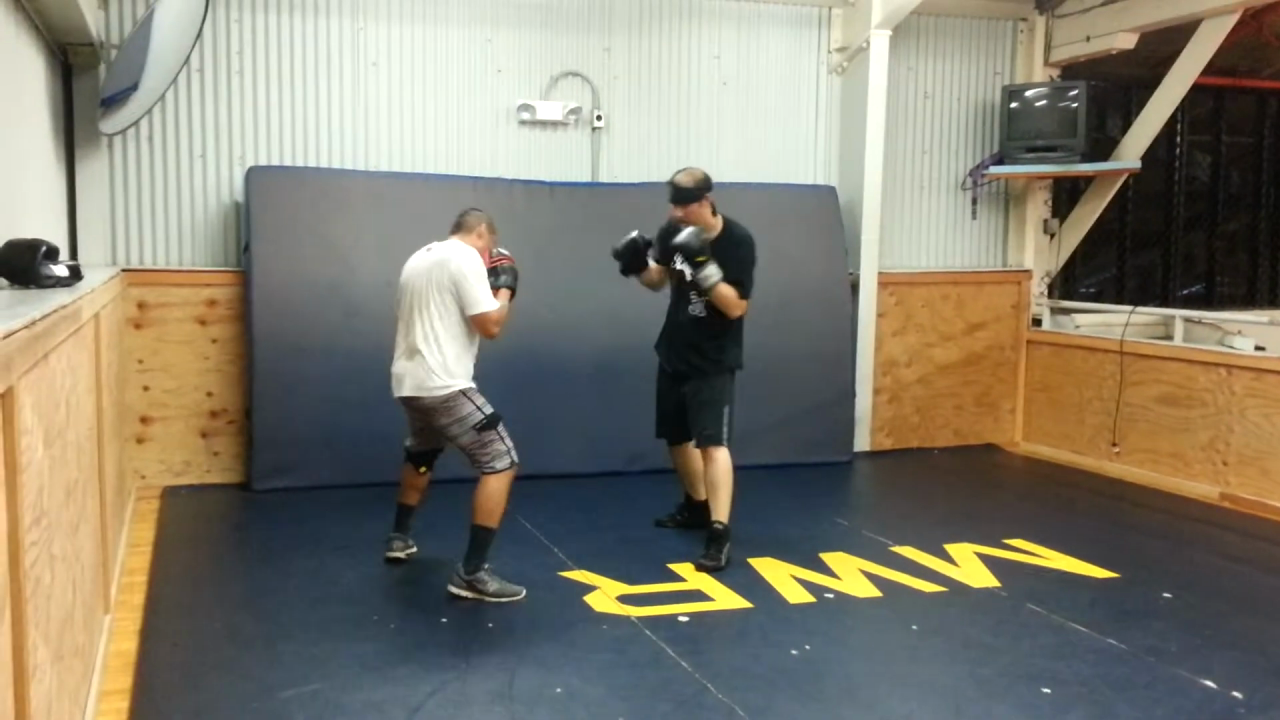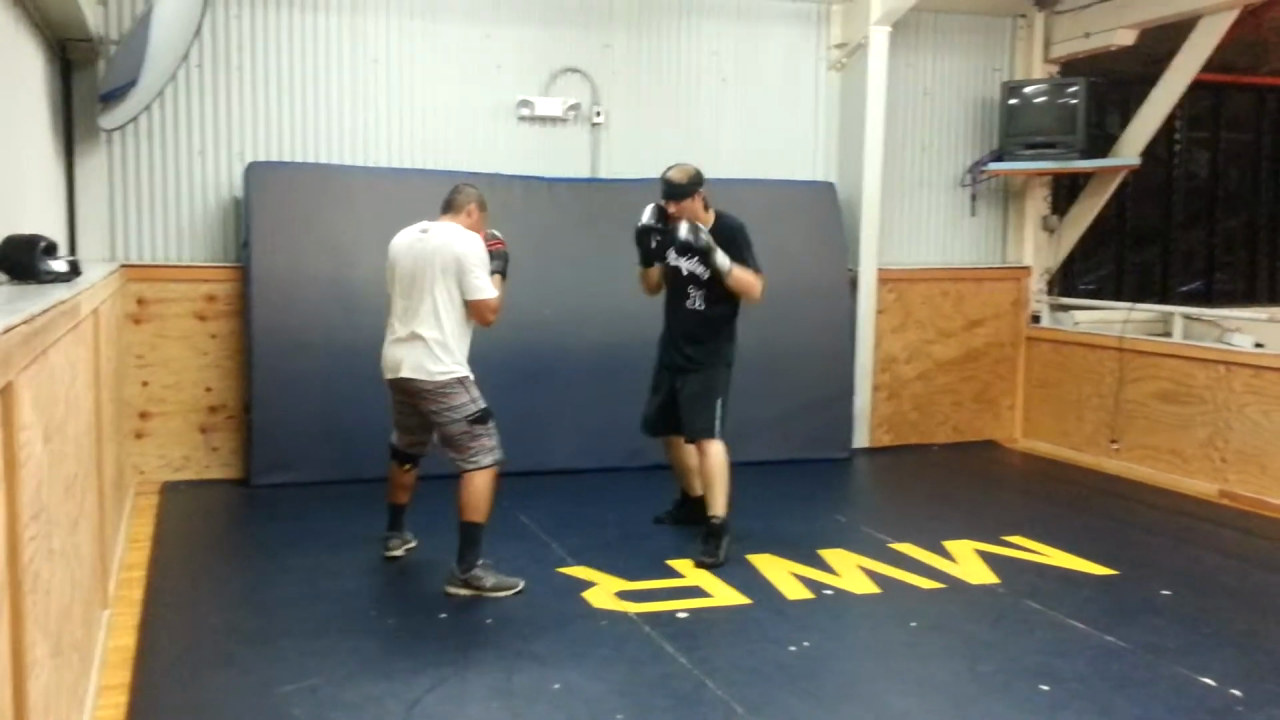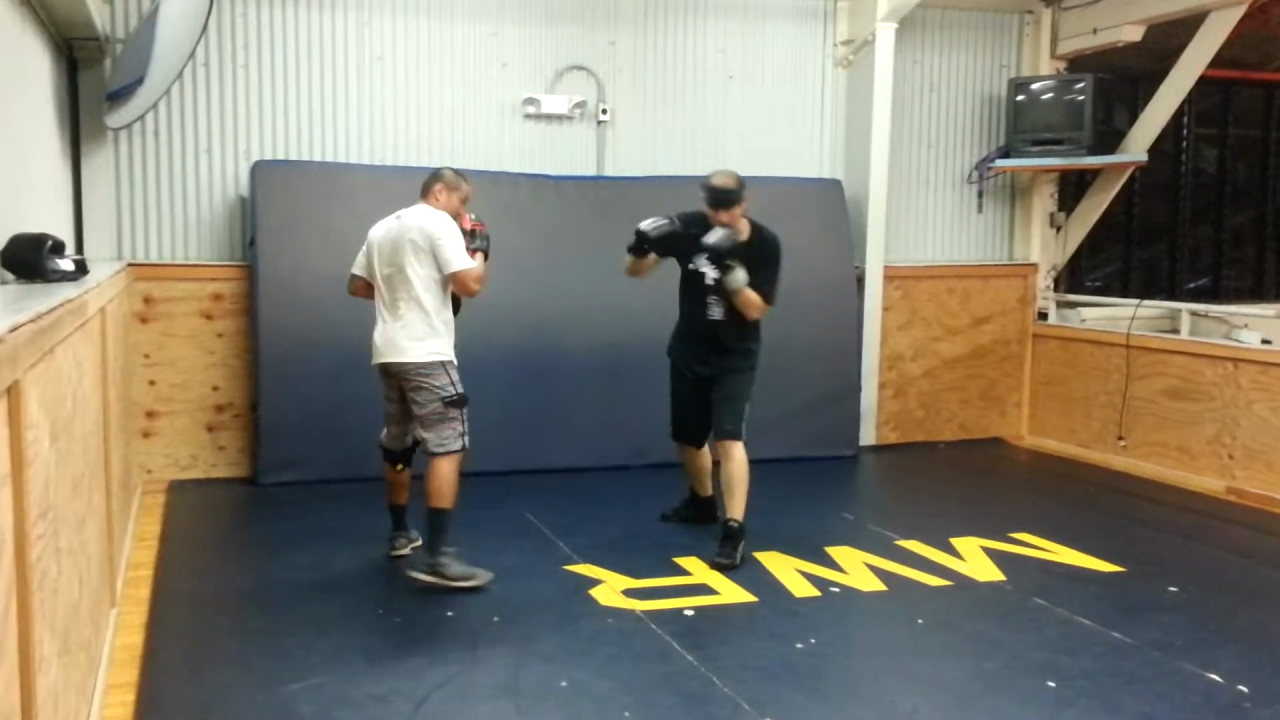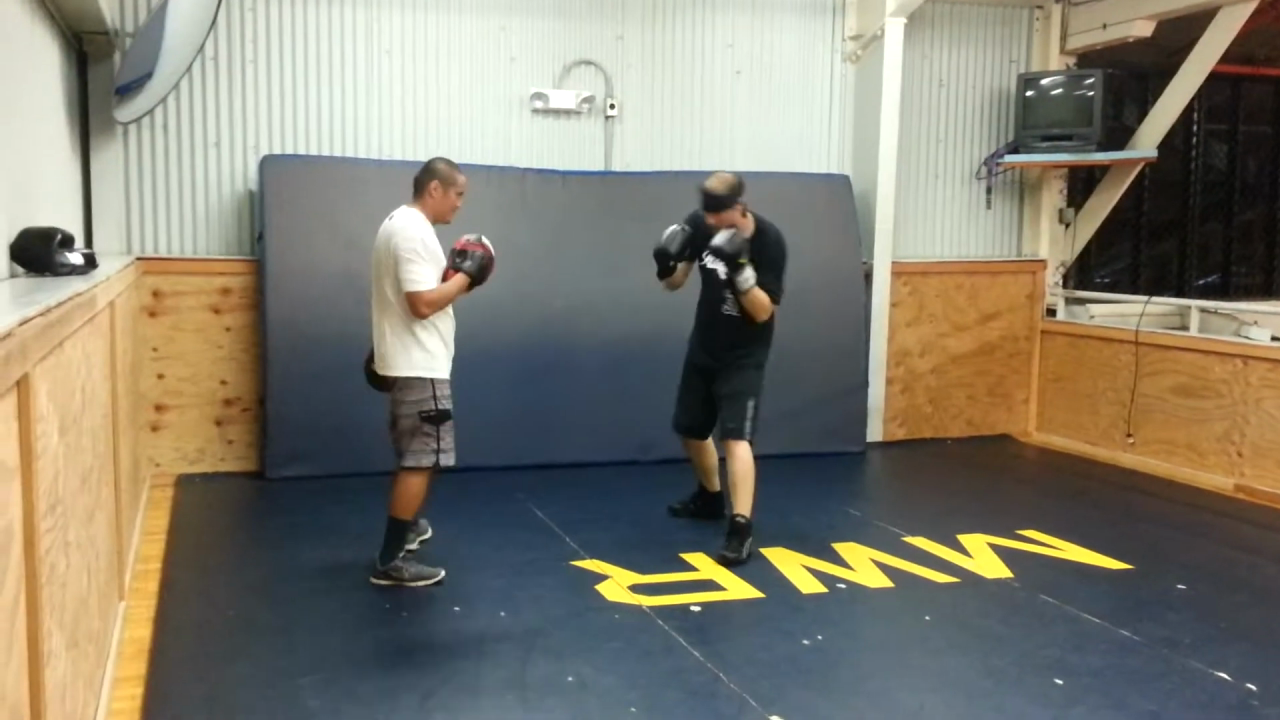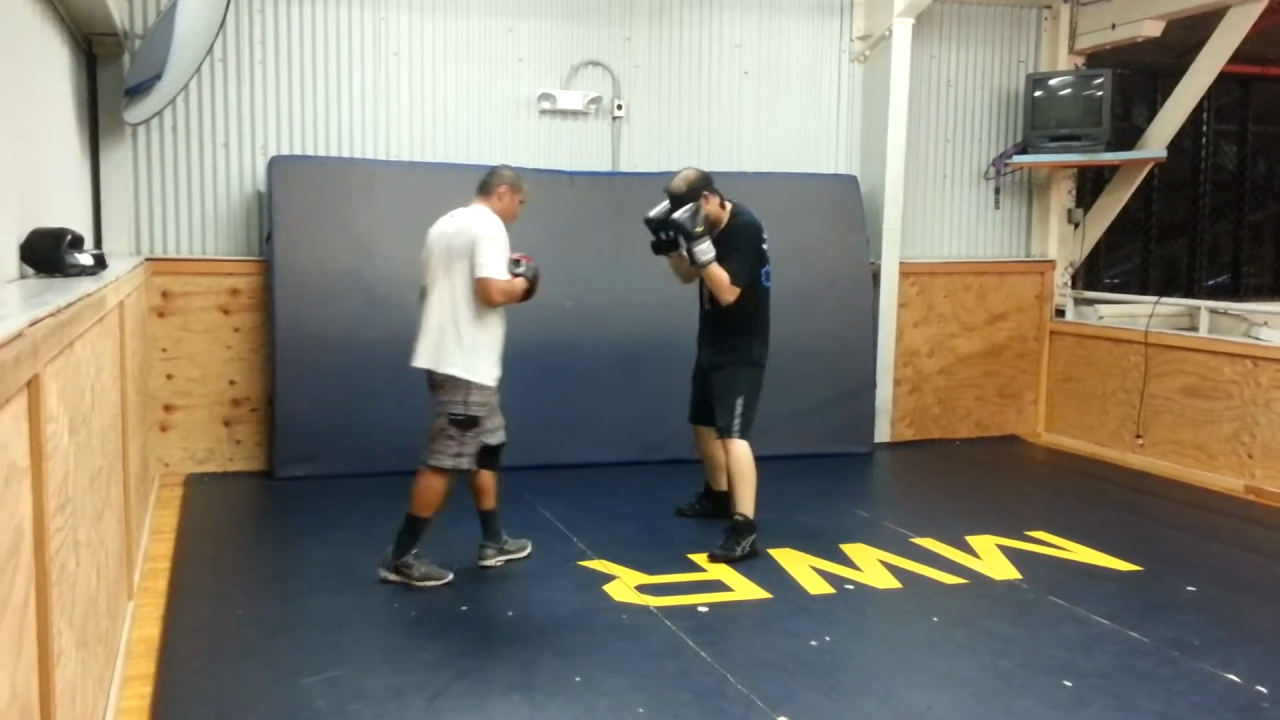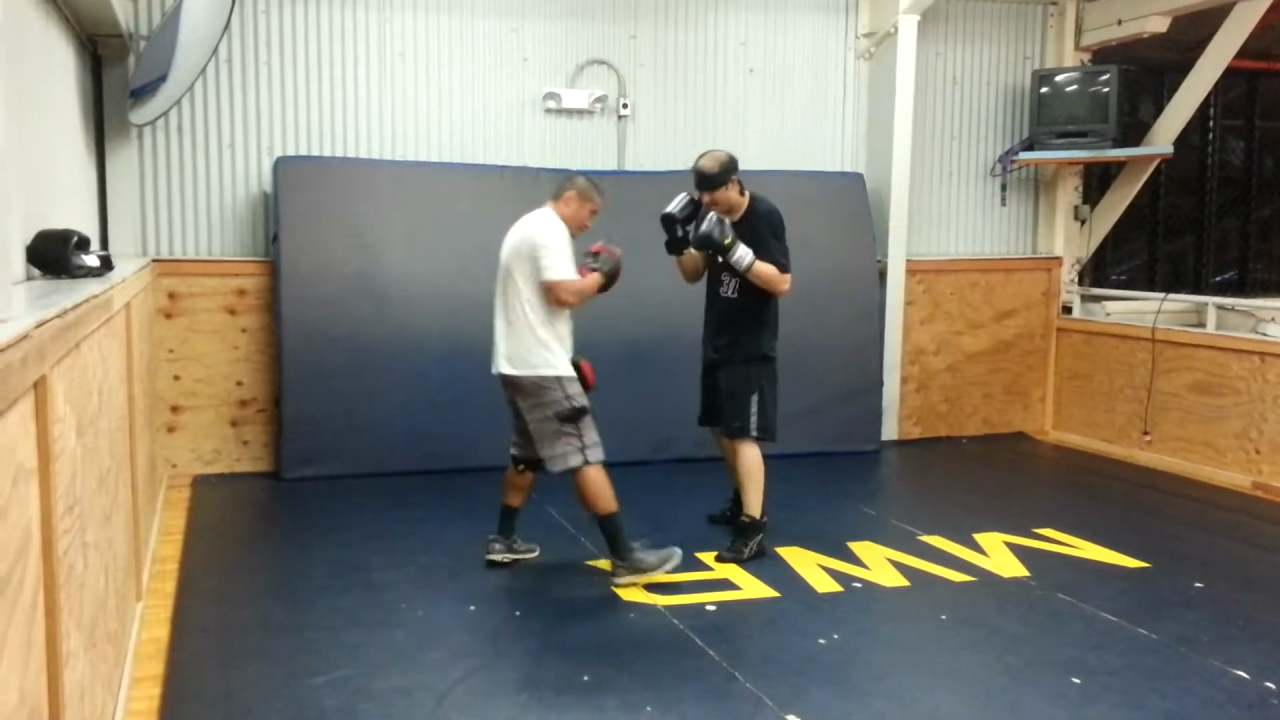
dt=0.5s
person 1, frame 1
left shoulder: (419, 259)
right shoulder: (465, 259)
right elbow: (490, 326)
right wrist: (505, 289)
left hip: (409, 382)
right hip: (444, 386)
left knee: (421, 455)
right knee: (500, 465)
left ankle: (398, 538)
right ankle: (472, 574)
person 1, frame 2
left shoulder: (401, 239)
right shoulder: (467, 243)
right elbow: (487, 314)
right wrist: (497, 271)
left hip: (398, 366)
right hip: (440, 372)
left knee: (405, 451)
right knee: (482, 462)
left ankle: (395, 534)
right ankle: (468, 569)
person 1, frame 3
left shoulder: (383, 228)
right shoulder: (437, 223)
left elbow: (357, 284)
right elbow: (470, 283)
right wrist: (479, 250)
left hip: (389, 352)
right hip: (427, 354)
left knee: (398, 449)
right knee: (447, 448)
left ankle: (400, 532)
right ankle: (437, 554)
person 1, frame 4
left shoulder: (397, 223)
right shoulder: (414, 232)
right elbow: (423, 304)
left wrist: (449, 272)
right wrist: (466, 275)
left hip: (400, 360)
right hip: (419, 365)
left knee: (411, 454)
right knee: (422, 460)
left ankle: (407, 526)
right ankle: (390, 560)
person 1, frame 5
left shoulder: (445, 225)
right shoulder: (488, 226)
right elbow: (494, 291)
right wrist: (523, 282)
left hip: (446, 356)
right hip: (463, 363)
left knee: (486, 448)
right knee: (446, 461)
left ankle: (494, 541)
right ankle: (399, 557)
person 1, frame 6
left shoulder: (526, 228)
right shoulder: (550, 230)
right elbow: (564, 292)
left wrist: (584, 277)
right wrist: (599, 275)
left hip: (516, 362)
right hip: (541, 366)
left knee: (526, 452)
right knee: (583, 457)
left ankle: (503, 539)
right ankle: (625, 557)
person 2, frame 1
left shoulder: (736, 239)
right shoulder: (674, 231)
left elbow: (736, 308)
right elbow: (658, 280)
left wrist: (705, 264)
right wrist: (638, 262)
left hip: (713, 362)
right hip: (673, 355)
left knee: (712, 443)
right knee: (676, 437)
left ankle: (719, 533)
right ankle: (697, 505)
person 2, frame 2
left shoulder: (730, 229)
right shoulder: (667, 227)
left elbow: (753, 290)
right elbow: (652, 288)
left wrist: (712, 253)
right wrist: (647, 252)
left hip: (710, 354)
right hip: (672, 349)
left knee: (706, 436)
right knee: (668, 430)
left ankle: (717, 528)
right ankle: (693, 501)
person 2, frame 3
left shoulder: (765, 244)
right shoulder: (689, 226)
left elbow: (755, 312)
right elbow: (636, 270)
left wrist: (733, 267)
right wrist: (641, 247)
left hip: (734, 360)
right hip: (688, 354)
left knee: (729, 439)
right knee: (688, 438)
left ankle: (734, 531)
right ankle: (702, 502)
person 2, frame 4
left shoulder: (769, 240)
right shoulder: (700, 225)
left elbow: (763, 312)
right elbow: (674, 282)
left wrist: (740, 268)
right wrist: (666, 261)
left hip: (744, 357)
right hip: (703, 350)
left knee: (735, 438)
right knee: (691, 430)
left ankle: (741, 528)
right ankle: (710, 496)
person 2, frame 5
left shoulder: (744, 227)
right shoulder: (706, 226)
left elbow: (728, 293)
right elbow: (688, 274)
left wrist: (699, 241)
right wrist: (667, 243)
left hip: (742, 350)
right hip: (712, 345)
left knee: (732, 434)
right knee: (703, 424)
left ankle: (744, 528)
right ankle: (718, 496)
person 2, frame 6
left shoulder: (764, 215)
right shoulder: (710, 214)
left elbow: (781, 283)
right elbow: (692, 275)
left wrist: (733, 249)
right wrist: (678, 240)
left hip: (751, 346)
right hip: (717, 340)
left knee: (743, 435)
right knee: (721, 430)
left ankle: (752, 528)
right ankle: (743, 502)
